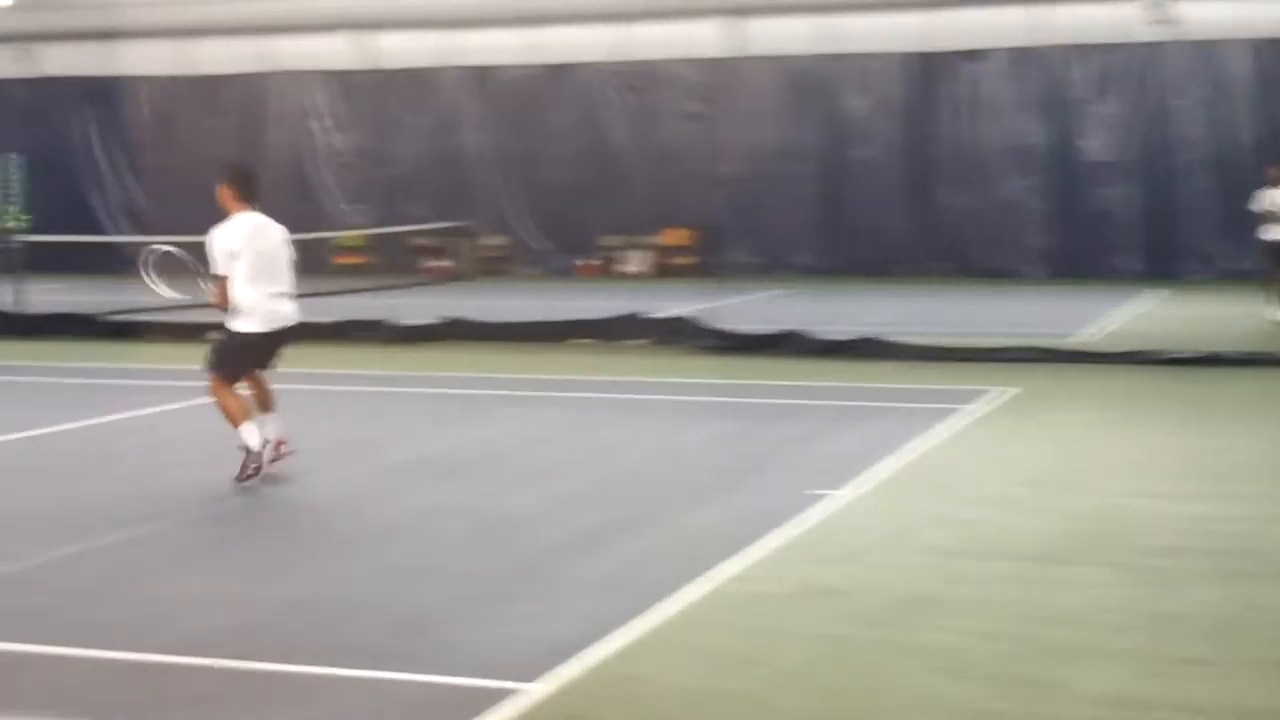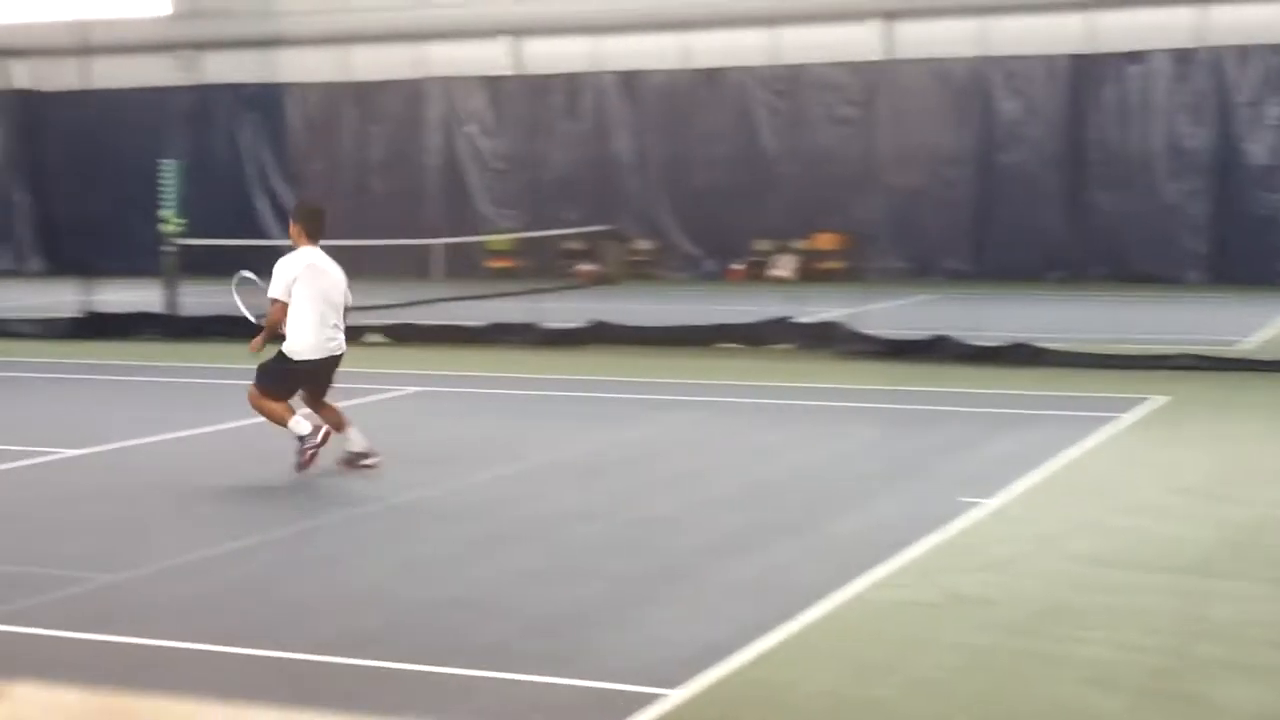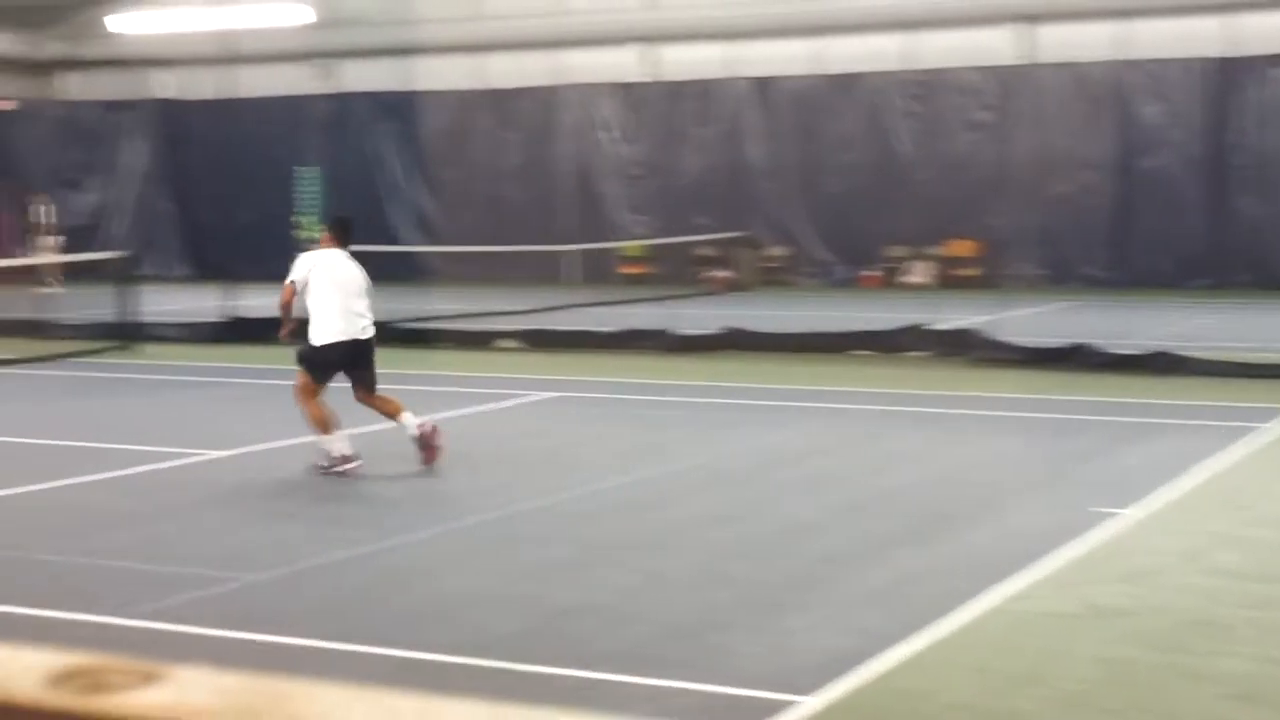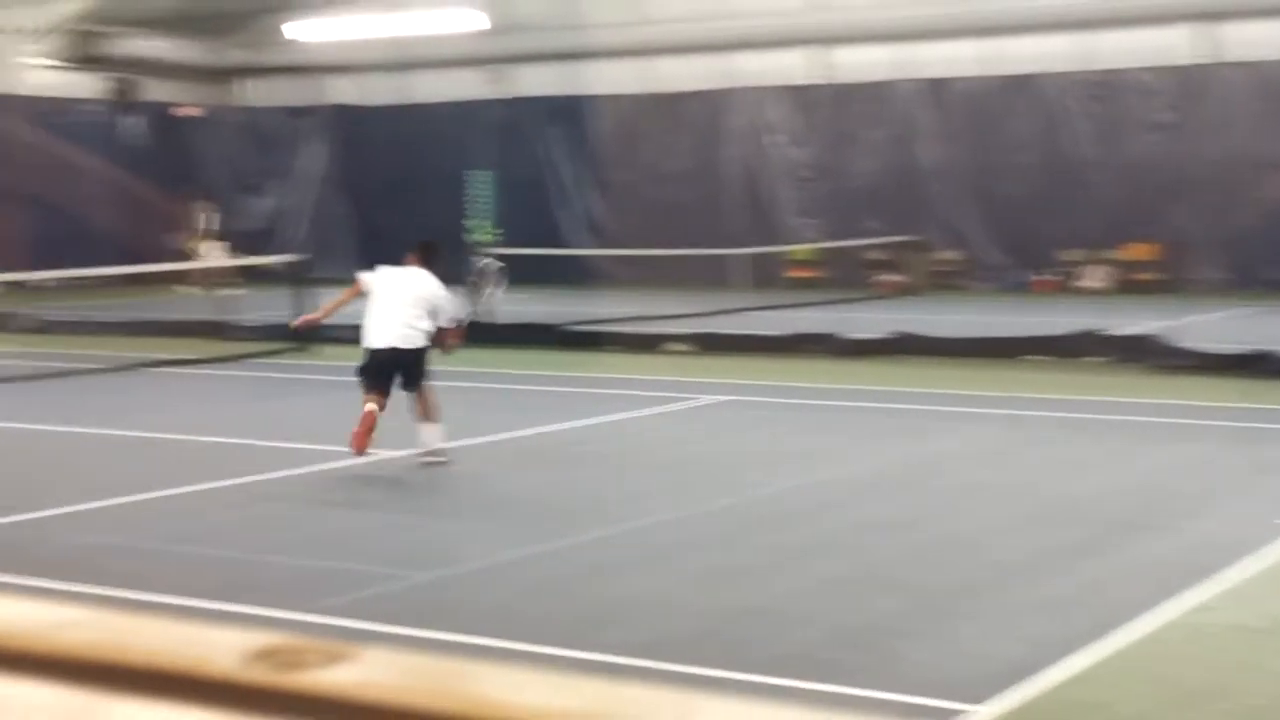
dt=0.2s
person 1, frame 1
left shoulder: (223, 234)
right shoulder: (277, 230)
left elbow: (223, 296)
left wrist: (221, 301)
left hip: (251, 324)
right hip: (284, 319)
left knee: (220, 385)
right knee: (249, 371)
left ankle: (257, 446)
right ankle: (271, 439)
person 1, frame 2
left shoulder: (288, 264)
right shoulder: (334, 268)
left elbow: (277, 316)
left wrist: (263, 338)
left hip: (302, 351)
right hip: (333, 348)
left knee: (259, 396)
right knee: (315, 401)
left ankle: (307, 432)
right ankle: (360, 449)
person 1, frame 3
left shoulder: (308, 259)
right shoulder: (358, 270)
left elbow: (286, 297)
left wrist: (287, 323)
left hip: (328, 340)
right hip: (362, 337)
left knee: (306, 392)
right knee: (367, 394)
left ankle: (341, 454)
right ankle: (418, 428)
person 1, frame 4
left shoulder: (385, 273)
right shoulder: (440, 292)
left elbow: (352, 292)
right elbow: (445, 338)
left wrist: (320, 315)
right wrist: (445, 342)
left hip: (379, 344)
right hip: (414, 344)
left knee: (375, 397)
right knee: (420, 391)
left ankle: (370, 413)
right ankle: (434, 446)
